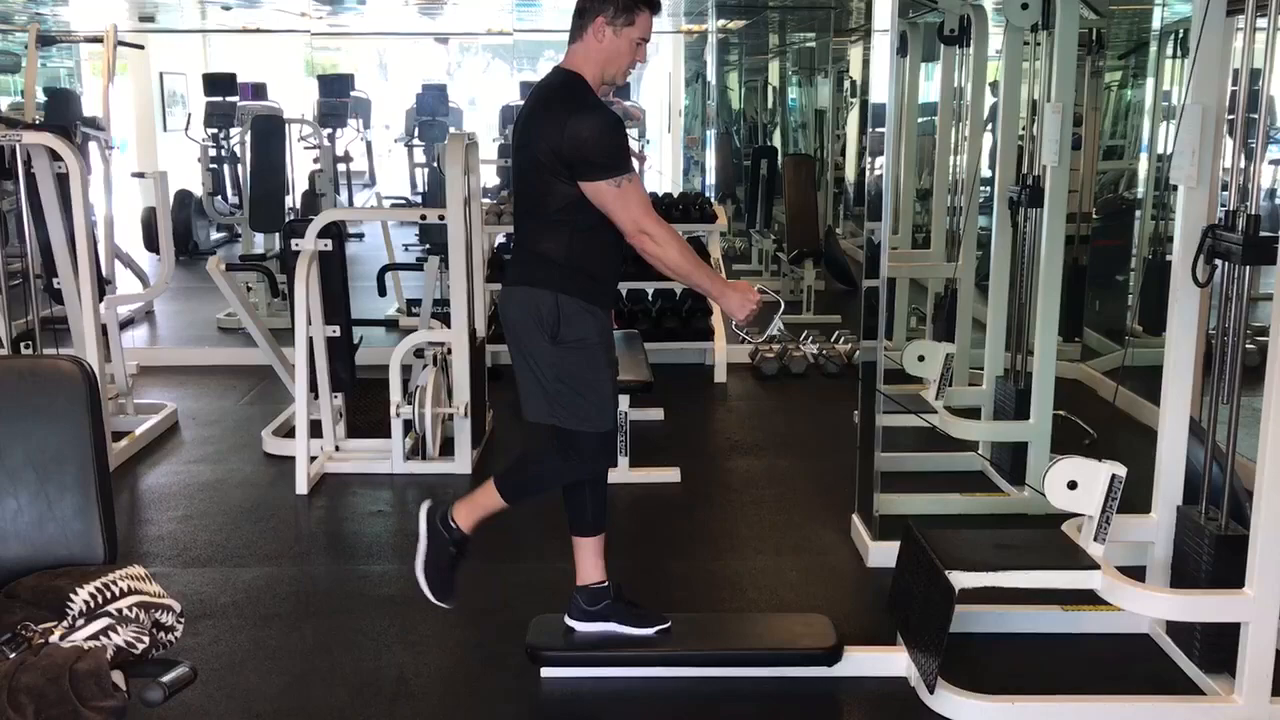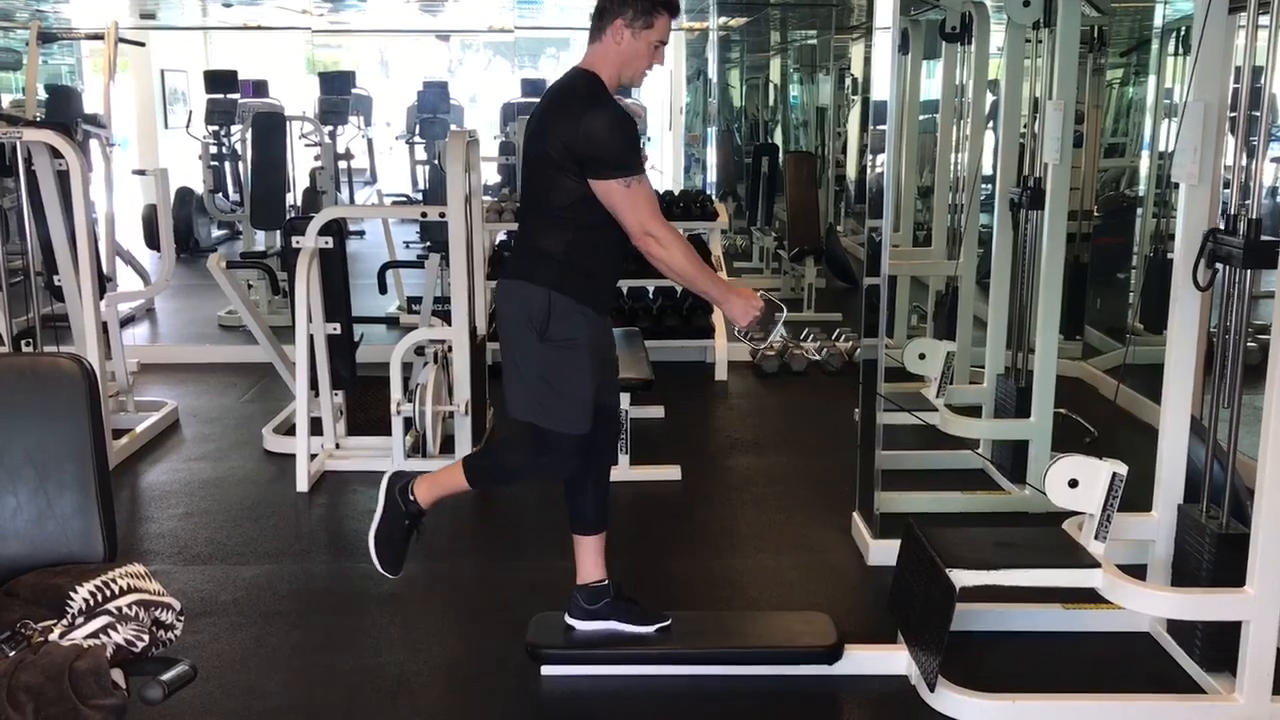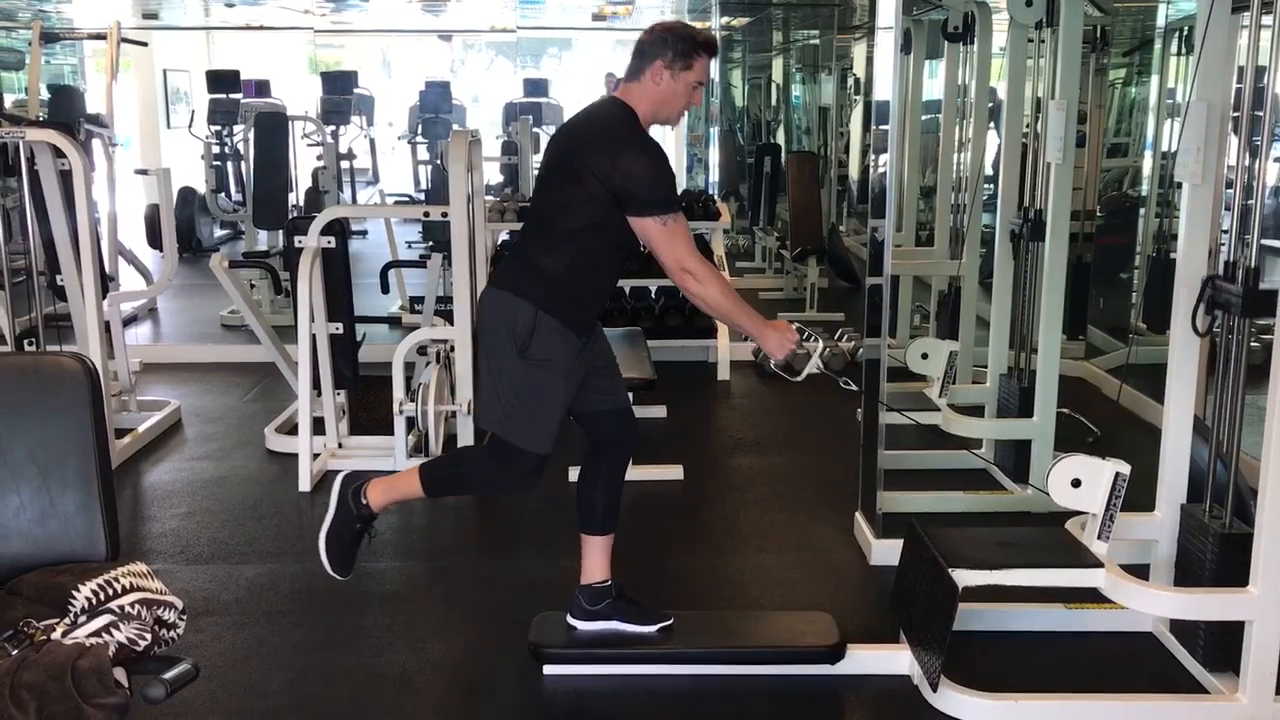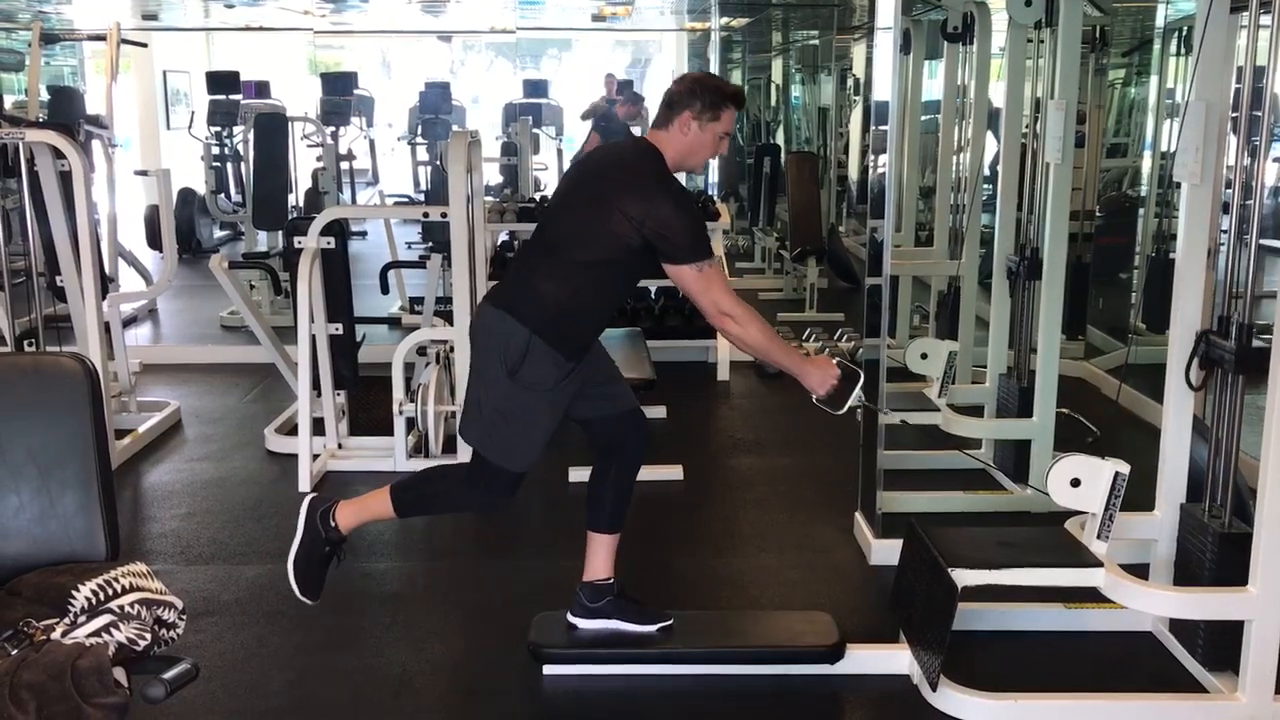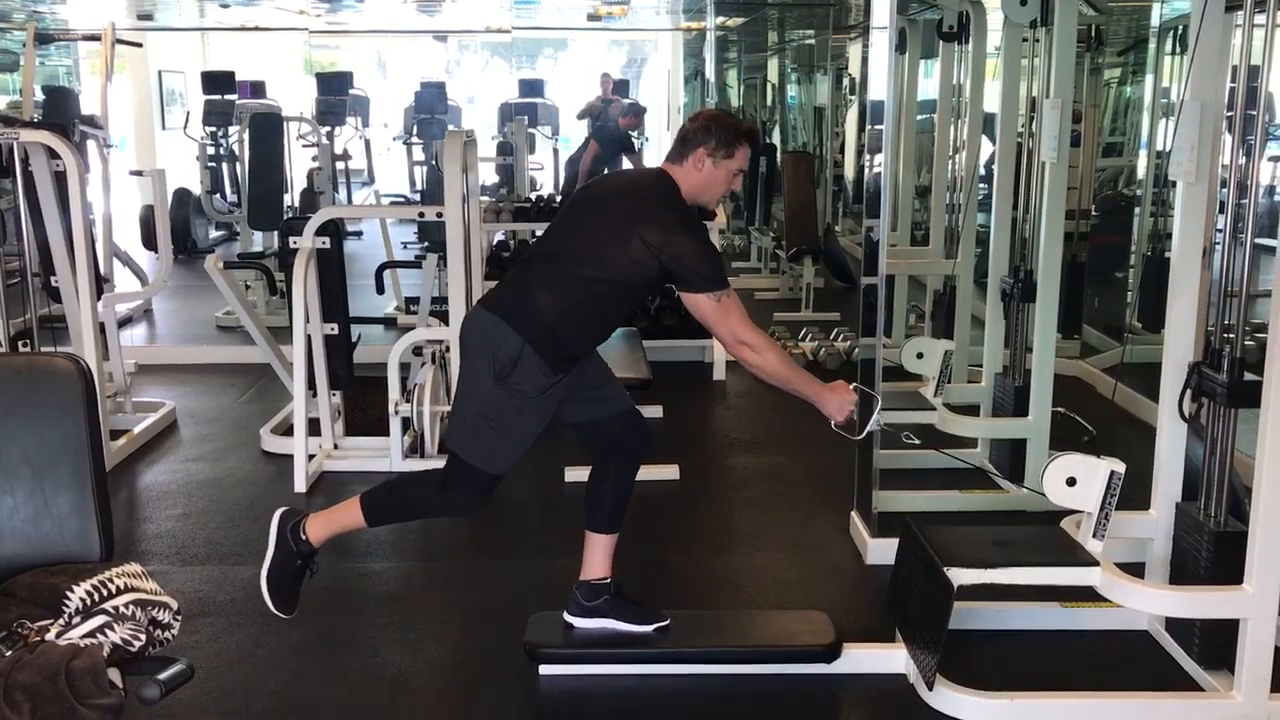
dt=0.4s
person 1, frame 1
left shoulder: (554, 99)
right shoulder: (581, 118)
right elbow: (642, 230)
right wrist: (723, 293)
left hip: (563, 296)
right hip: (556, 302)
left knee: (588, 442)
right knee: (578, 445)
left ankle: (593, 597)
right ankle: (451, 523)
person 1, frame 2
left shoulder: (572, 99)
right shoulder: (597, 116)
right elbow: (649, 233)
right wrist: (727, 298)
left hip: (566, 298)
right hip: (549, 301)
left knee: (594, 437)
right knee: (554, 446)
left ankle: (592, 596)
right ankle: (410, 495)
person 1, frame 3
left shoulder: (597, 125)
right shoulder: (633, 153)
right elbow: (687, 270)
right wrist: (764, 333)
left hip: (558, 313)
right hip: (534, 317)
left knee: (614, 434)
right knee: (516, 462)
left ankle: (595, 595)
right ankle: (362, 498)
person 1, frame 4
left shoulder: (614, 161)
right shoulder: (662, 201)
right elbow: (724, 312)
right wrist: (805, 369)
left hip: (553, 333)
right hip: (526, 339)
left knee: (625, 436)
right knee: (491, 481)
left ankle: (596, 595)
right ankle: (332, 520)
person 1, frame 5
left shoulder: (628, 188)
right shoulder: (677, 232)
right elbow: (743, 342)
right wrist: (824, 396)
left hip: (544, 342)
right hip: (515, 348)
left knee: (625, 439)
right knee: (465, 487)
left ankle: (593, 594)
right ankle: (303, 534)
